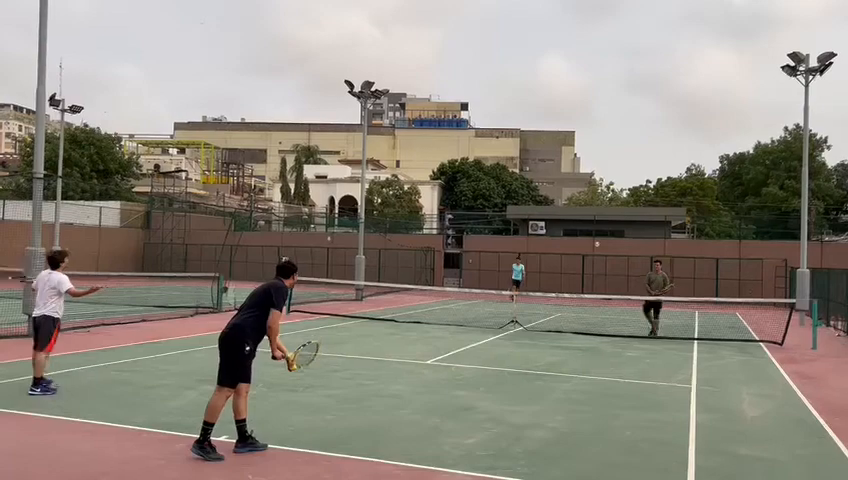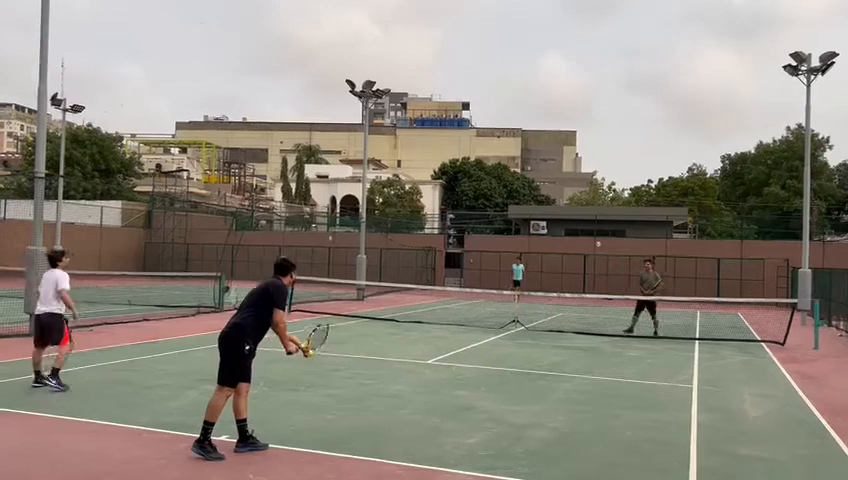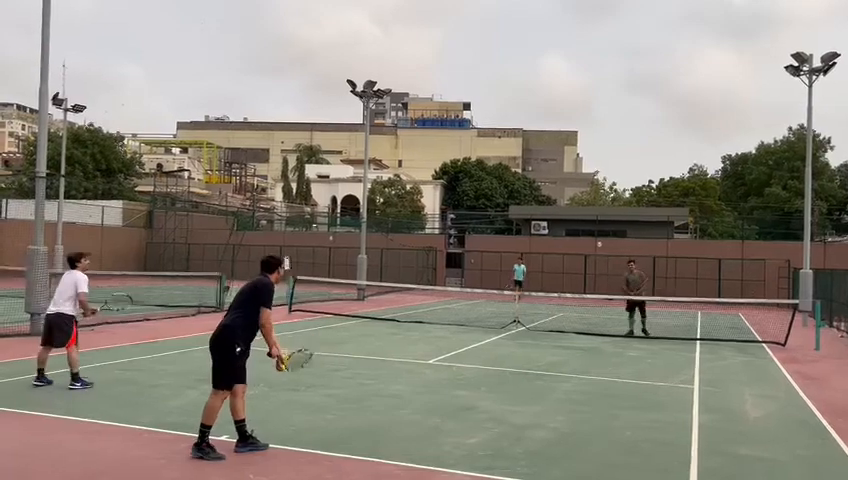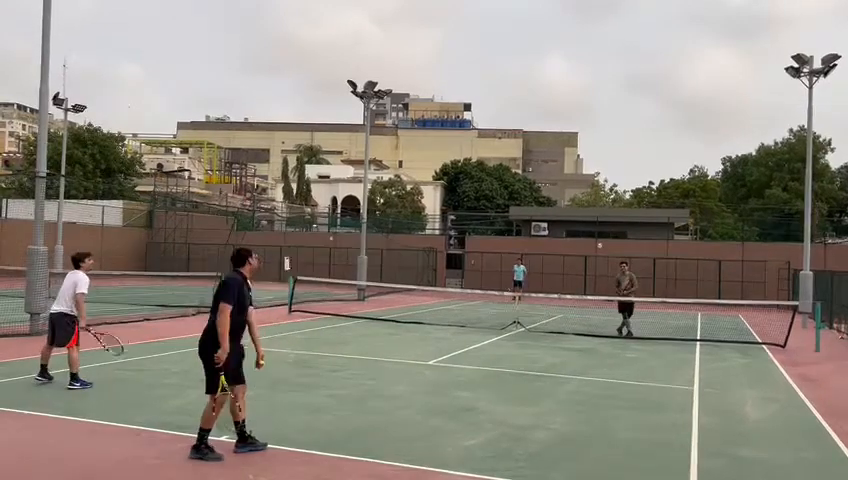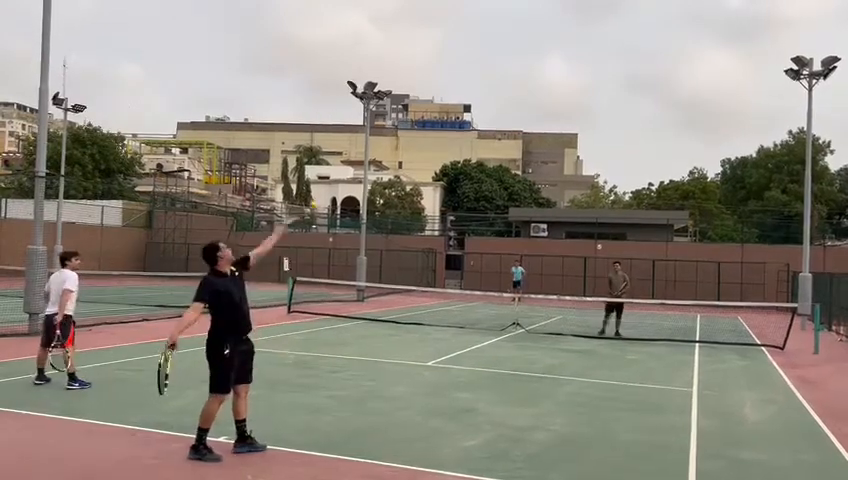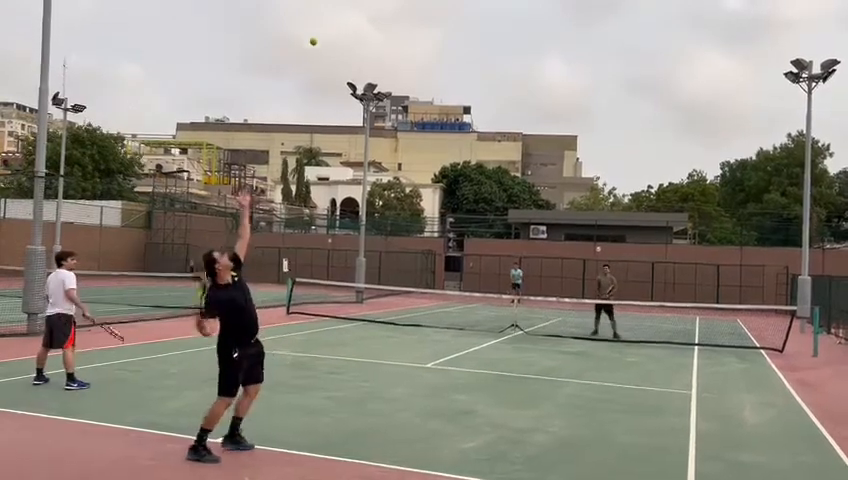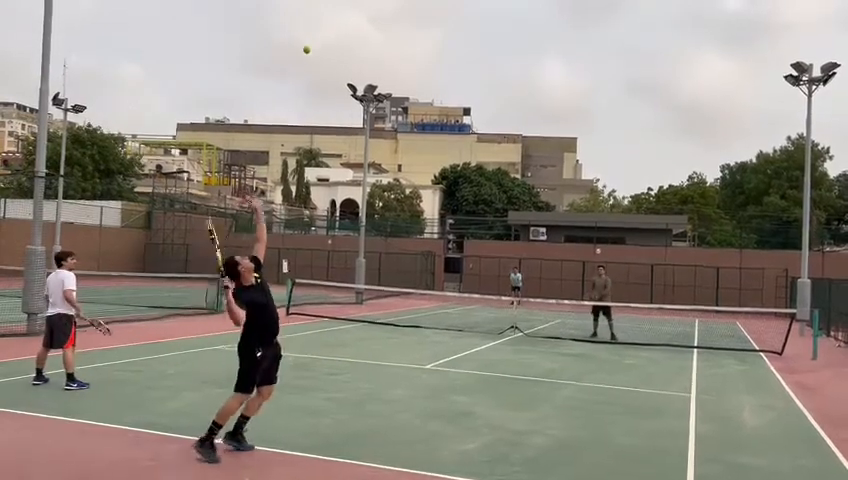
dt=0.4s
person 1, frame 1
left shoulder: (270, 287)
right shoulder: (280, 288)
left elbow: (267, 328)
right elbow: (272, 324)
left wrist: (286, 353)
right wrist: (274, 351)
left hip: (238, 341)
right hip: (238, 341)
left knee: (241, 390)
right knee: (224, 390)
left ankle: (244, 439)
right ankle: (202, 442)
person 1, frame 2
left shoulder: (269, 286)
right shoulder: (280, 288)
left elbow: (274, 324)
right elbow: (279, 323)
left wrist: (296, 342)
right wrist: (287, 345)
left hip: (238, 340)
right hip: (238, 340)
left knee: (242, 389)
right knee: (225, 390)
left ankle: (244, 439)
right ankle: (203, 441)
person 1, frame 3
left shoulder: (258, 284)
right shoulder: (266, 285)
left elbow: (260, 324)
right elbow: (265, 322)
left wrist: (277, 347)
right wrist: (273, 348)
left hip: (234, 344)
right hip: (229, 342)
left knee: (238, 390)
right knee: (220, 392)
left ankle: (244, 439)
right ankle: (201, 444)
person 1, frame 4
left shoulder: (245, 285)
right shoulder: (232, 281)
left elbow: (250, 319)
right elbow: (223, 314)
left wrist: (259, 349)
right wrist: (223, 346)
left hip: (232, 347)
right hip: (217, 347)
left knee: (239, 391)
right knee: (219, 396)
left ankle: (243, 439)
right ankle: (200, 445)
person 1, frame 5
left shoulder: (236, 271)
right shoulder: (210, 283)
left elbow: (260, 251)
right elbow: (194, 310)
left wrist: (280, 230)
right wrist: (175, 334)
left hip: (242, 343)
right hip: (223, 346)
left knee: (242, 391)
right knee: (219, 395)
left ankle: (243, 440)
right ankle: (198, 446)
person 1, frame 6
left shoulder: (235, 274)
right shoulder: (214, 295)
left elbow: (243, 239)
right elbow: (207, 330)
left wrist: (245, 209)
right wrist: (200, 321)
left hip: (252, 345)
right hip: (233, 349)
left knee: (252, 391)
right knee: (225, 399)
left ankle: (233, 436)
right ankle: (198, 446)
person 1, frame 7
left shoulder: (257, 275)
right shoulder: (242, 294)
left elbow: (261, 241)
right elbow: (238, 321)
left wrist: (259, 213)
right wrist: (228, 297)
left hip: (270, 345)
right hip: (255, 348)
left knee: (265, 392)
right knee: (241, 395)
left ankle: (235, 435)
right ankle: (206, 441)
person 2, frame 1
left shoulder: (42, 274)
right shoulder: (61, 278)
left elbow: (34, 287)
right elbow: (73, 292)
right wrist: (90, 291)
left hip: (37, 315)
right hip: (49, 318)
left knee: (38, 349)
right knee: (44, 351)
left ankle: (39, 378)
right ankle: (36, 386)
person 2, frame 2
left shoulder: (47, 274)
right shoulder: (62, 275)
right elbow: (64, 295)
right wrist: (74, 309)
left hip: (39, 313)
right hip: (54, 315)
left knee: (39, 347)
right knee: (66, 345)
left ankle: (38, 378)
right ankle: (53, 376)
person 2, frame 3
left shoulder: (67, 274)
right shoulder: (81, 277)
right elbow: (82, 298)
left wrist: (86, 309)
right wrist: (87, 311)
left hip: (51, 313)
right hip: (65, 315)
left knee: (46, 346)
right knee: (72, 347)
left ankle: (40, 377)
right ankle: (75, 380)
person 2, frame 4
left shoulder: (71, 274)
right shoulder: (83, 278)
right elbow: (79, 299)
right wrist: (82, 319)
left hip: (54, 312)
right hip: (66, 315)
left knee: (49, 344)
right knee: (73, 347)
left ankle: (43, 372)
right ankle: (74, 380)
person 2, frame 5
left shoulder: (54, 275)
right shoulder: (71, 275)
left elbow: (46, 294)
right elbow: (65, 295)
right wrist: (60, 314)
left hip: (49, 314)
right hip: (63, 317)
left knee: (44, 346)
right knee: (68, 347)
left ankle: (40, 376)
right ankle: (72, 380)
person 2, frame 6
left shoulder: (51, 276)
right shoulder: (68, 275)
right elbow: (71, 294)
right wrist: (83, 308)
left hip: (50, 314)
right hip: (64, 315)
left knee: (45, 347)
right knee: (68, 347)
left ankle: (39, 376)
right ankle: (71, 381)
person 2, frame 7
left shoulder: (51, 276)
right shoulder: (68, 275)
left elbow: (47, 297)
right elbow: (68, 295)
right wrist: (78, 309)
left hip: (51, 315)
right hip: (64, 316)
left knee: (45, 347)
right knee: (68, 347)
left ankle: (38, 376)
right ankle: (71, 380)
